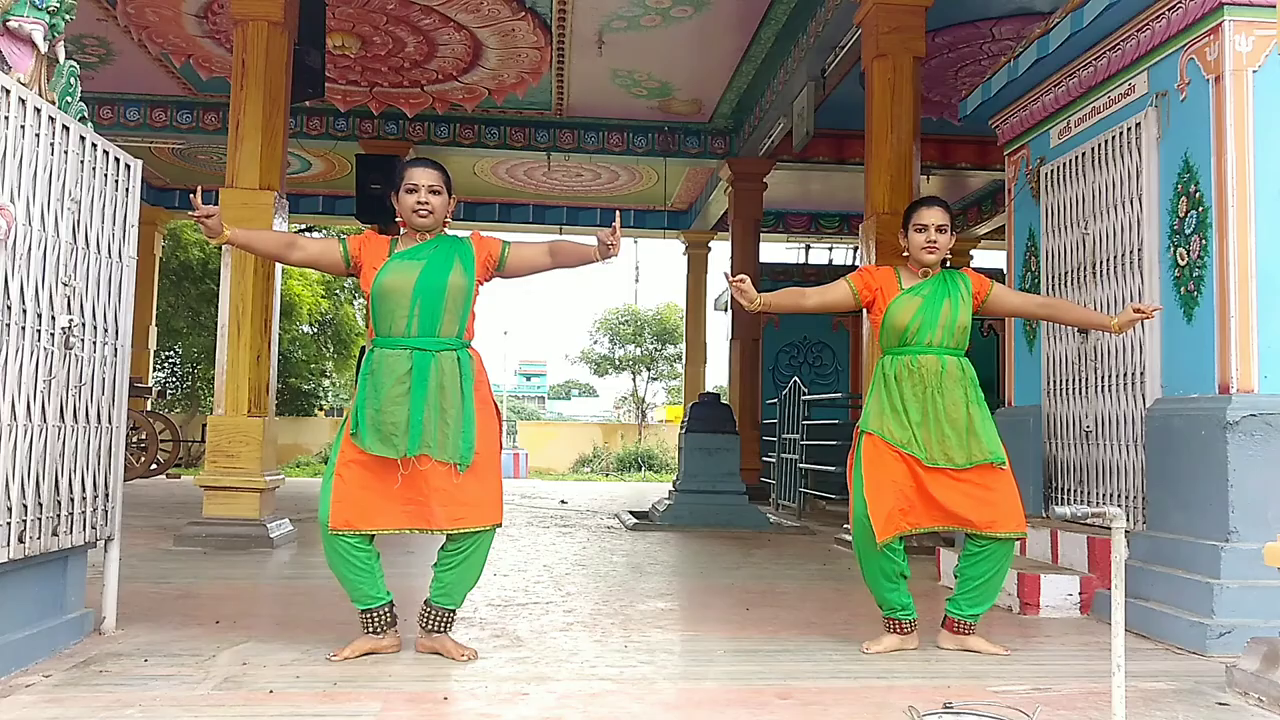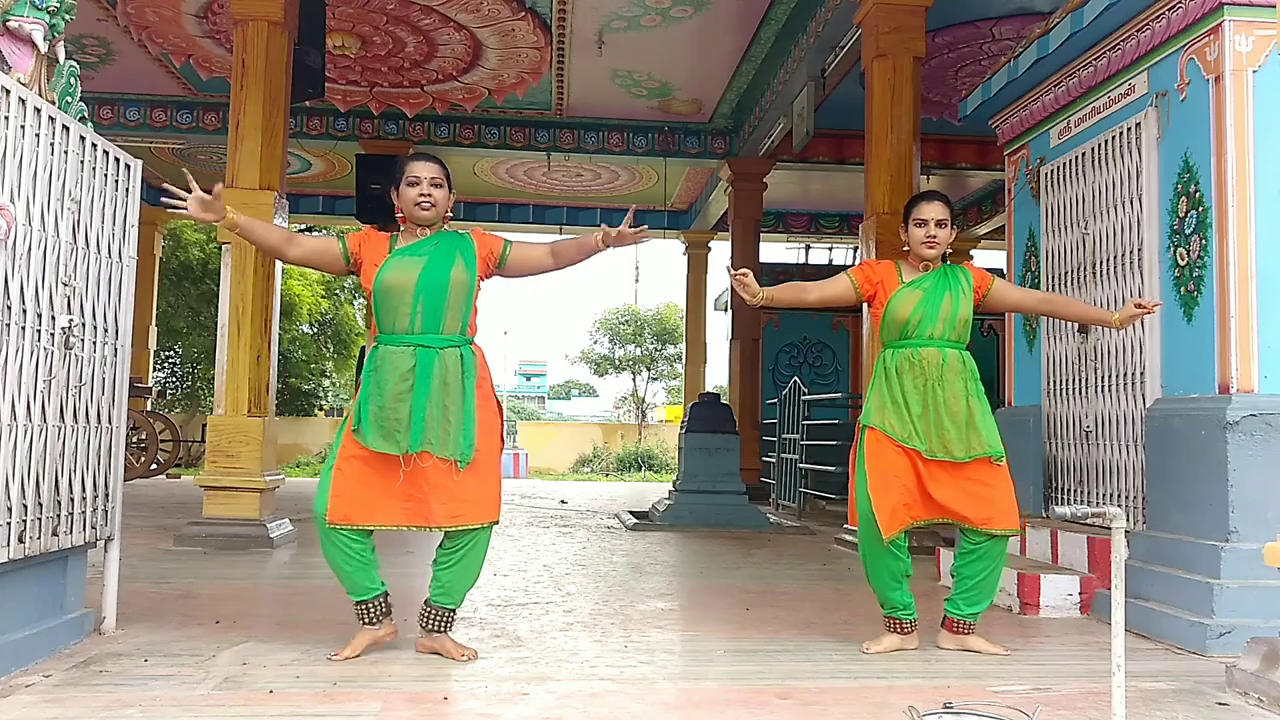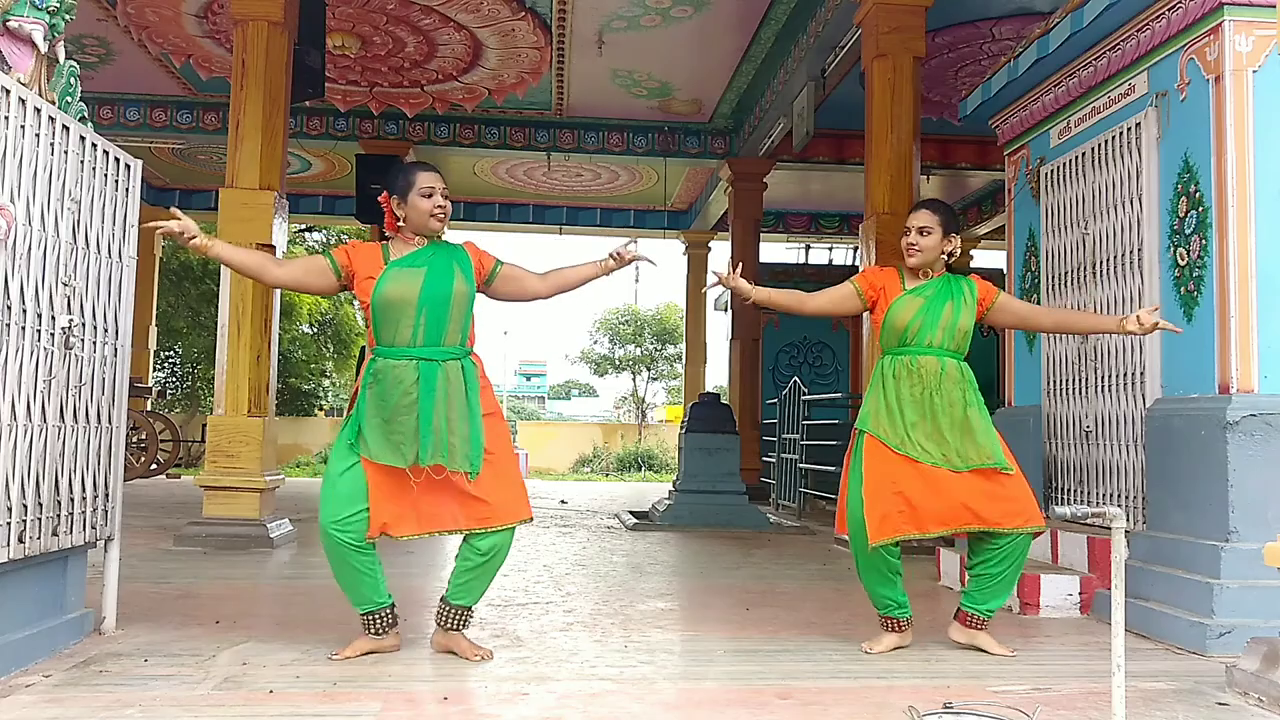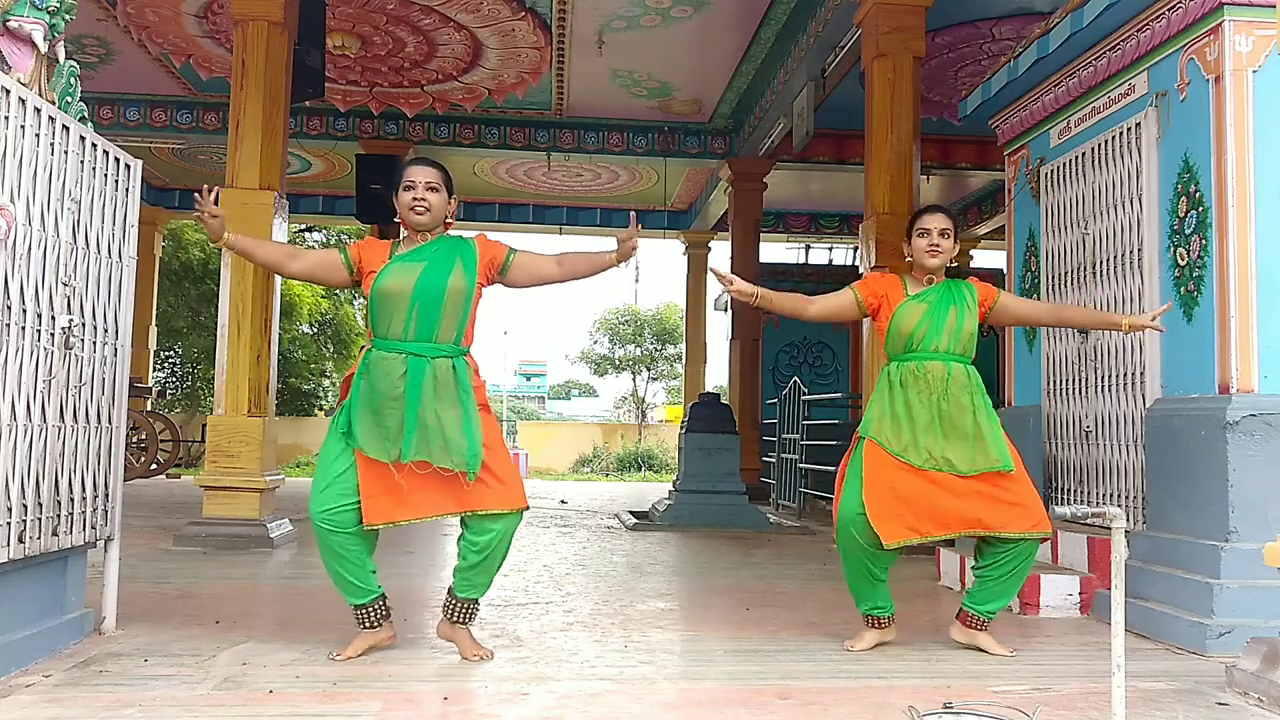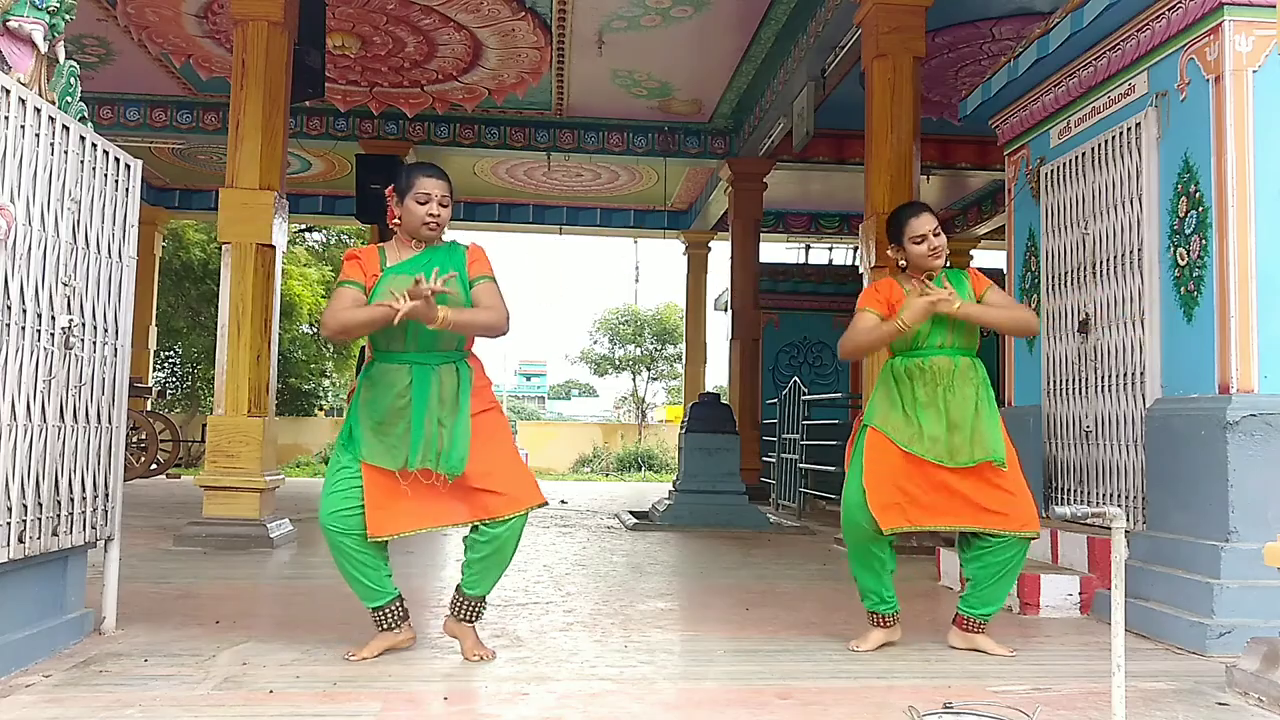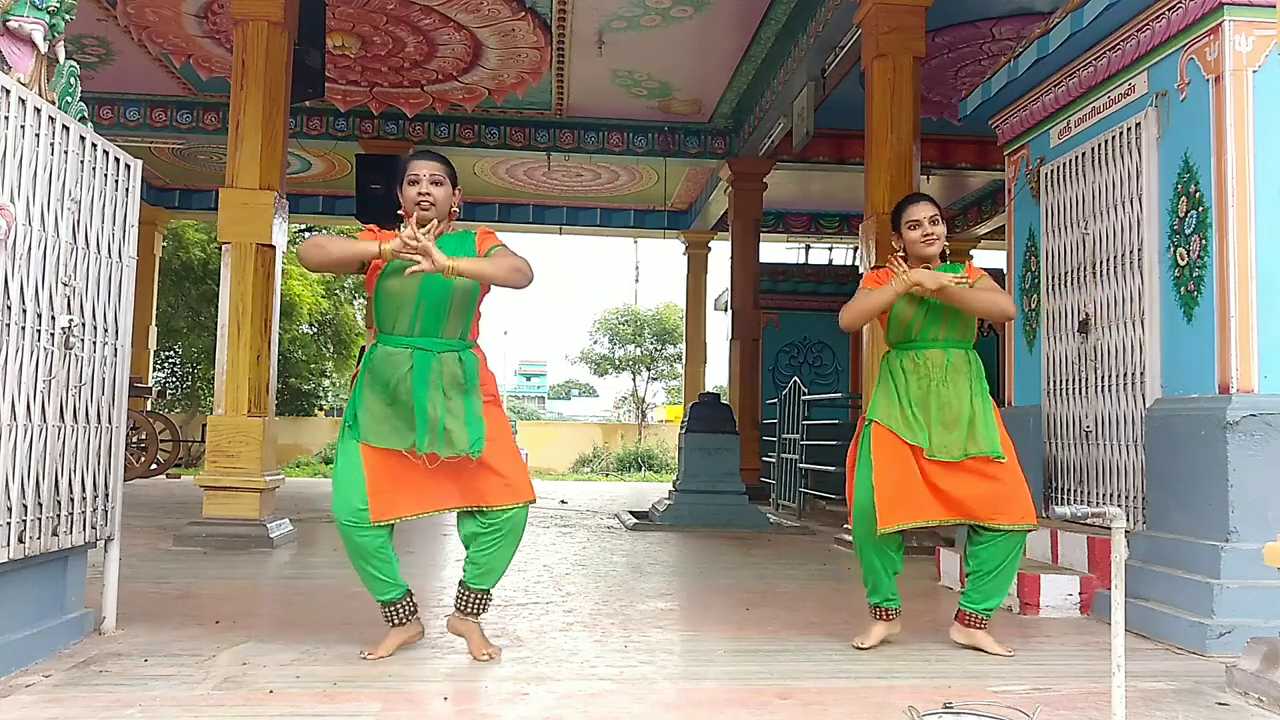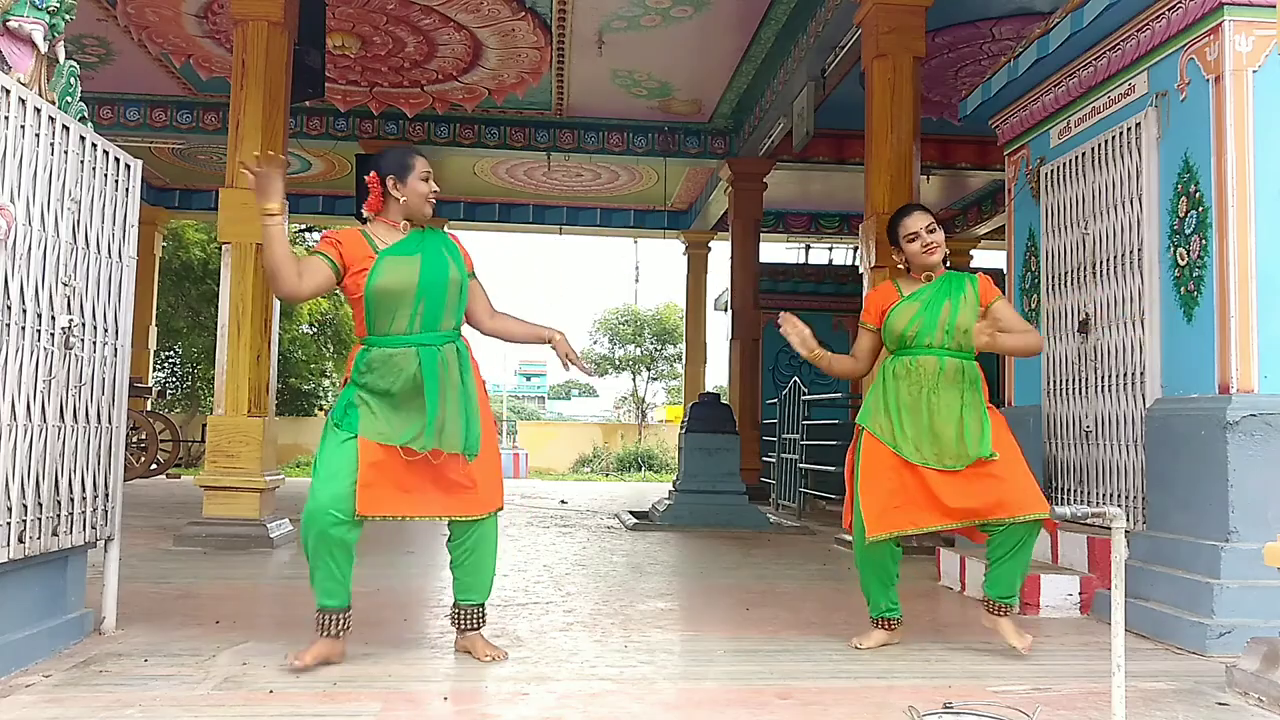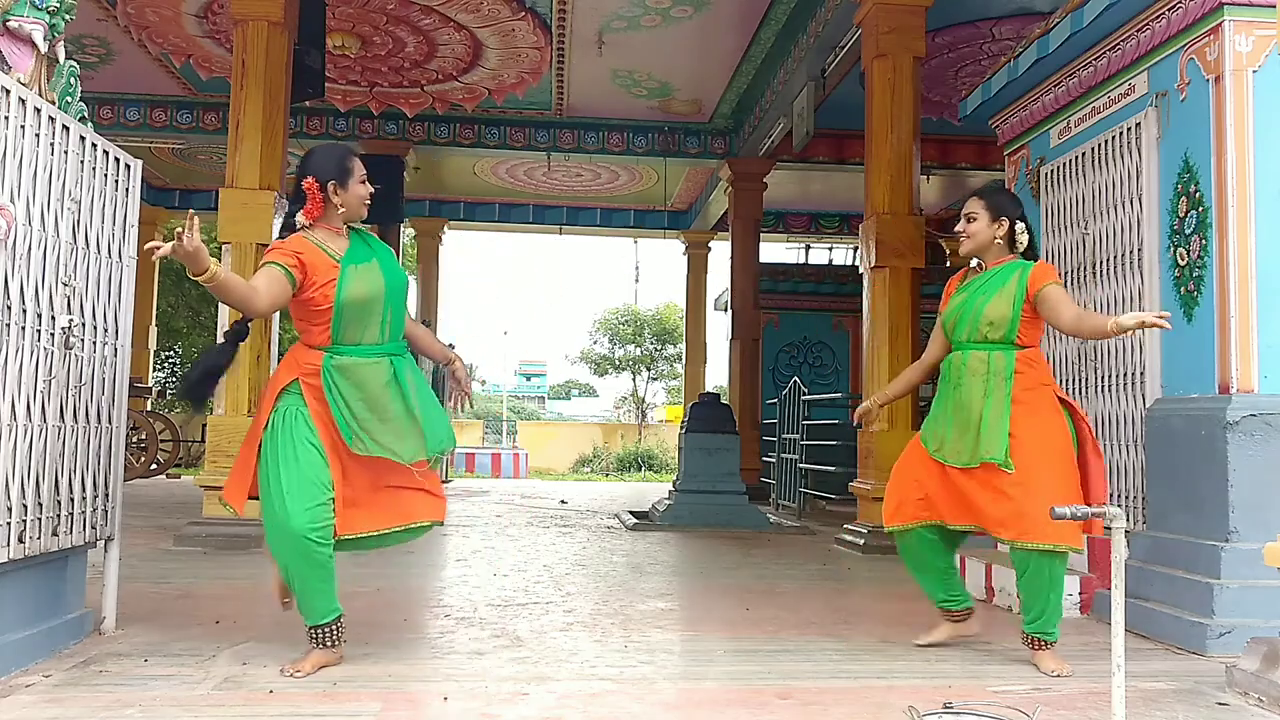
dt=0.4s
person 1, frame 1
left shoulder: (474, 251)
right shoulder: (369, 249)
left elbow: (548, 254)
right elbow: (294, 247)
left wrist: (595, 251)
right wrist: (227, 233)
left hip: (454, 396)
right hip: (384, 395)
left knee: (472, 514)
right knee: (342, 513)
left ankle: (435, 626)
right ankle: (379, 627)
person 1, frame 2
left shoulder: (475, 247)
right shoulder: (369, 246)
left elbow: (550, 254)
right elbow: (292, 245)
left wrist: (602, 240)
right wrist: (226, 217)
left hip: (457, 392)
right hip: (387, 392)
left knee: (468, 511)
right knee: (339, 507)
left ankle: (435, 626)
right ankle: (375, 618)
person 1, frame 3
left shoulder: (468, 258)
right shoulder: (361, 258)
left elbow: (538, 285)
right elbow: (277, 271)
left wrist: (605, 266)
right wrist: (205, 242)
left hip: (459, 401)
right hip: (385, 403)
left knee: (497, 518)
right knee: (340, 521)
left ankle: (450, 626)
right ankle: (380, 626)
person 1, frame 4
left shoulder: (477, 252)
right shoulder: (371, 254)
left elbow: (554, 268)
right elbow: (294, 261)
left wrist: (615, 256)
right wrist: (225, 235)
left hip: (450, 396)
right hip: (376, 396)
left knee: (499, 508)
right knee: (331, 510)
left ankle: (456, 619)
right ankle: (374, 622)
person 1, frame 5
left shoulder: (468, 258)
right shoulder: (363, 261)
left elbow: (497, 321)
right elbow: (332, 327)
left wrist: (434, 316)
right wrist: (395, 306)
left hip: (458, 401)
right hip: (383, 405)
left knee: (509, 508)
right knee: (340, 515)
left ankle: (463, 615)
right ankle: (393, 623)
person 1, frame 6
left shoulder: (478, 243)
right shoulder: (378, 244)
left elbow: (522, 274)
right elbow: (310, 253)
left wrist: (445, 262)
right wrist: (391, 247)
left hip: (458, 390)
right hip: (385, 391)
left knee: (505, 501)
right knee: (354, 509)
left ankle: (468, 611)
right ankle: (403, 619)
person 1, frame 7
left shoulder: (448, 247)
right shoulder: (346, 245)
left elbow: (486, 317)
right elbow: (289, 286)
left wrist: (550, 335)
right wrist: (271, 209)
left hip: (450, 389)
right hip: (375, 391)
left knee: (474, 505)
right knee: (326, 508)
left ankle: (469, 627)
right ankle: (331, 630)
person 1, frame 8
left shoulder: (372, 246)
right shoulder: (296, 253)
left elbow: (399, 319)
right elbow: (254, 299)
left wrist: (449, 356)
right wrist: (199, 260)
left hip: (385, 398)
right hip: (319, 398)
left knee: (417, 510)
right knee: (301, 522)
left ankle: (303, 560)
right ankle: (326, 639)
person 2, frame 1
left shoulder: (968, 285)
right shoulder: (876, 280)
left elbow: (1040, 305)
right elbow: (810, 297)
left wrist: (1113, 322)
right wrist: (759, 301)
left hip: (957, 414)
right hip: (894, 413)
left knee: (996, 518)
right knee: (874, 518)
left ankle: (960, 625)
right ankle: (900, 624)
person 2, frame 2
left shoulder: (970, 279)
right shoulder: (877, 274)
left elbow: (1042, 301)
right elbow: (812, 292)
left wrist: (1114, 318)
right wrist: (761, 295)
left hip: (957, 407)
right hip: (895, 407)
left knee: (988, 514)
right knee: (880, 513)
left ankle: (960, 625)
right ankle: (900, 624)
person 2, frame 3
left shoulder: (972, 291)
right shoulder: (879, 281)
left elbow: (1046, 318)
right elbow: (812, 302)
left wrist: (1123, 323)
right wrist: (751, 292)
left hip: (955, 415)
right hip: (892, 415)
left knee: (1014, 516)
right knee: (869, 518)
left ankle: (971, 620)
right ankle: (895, 623)
person 2, frame 4
left shoulder: (973, 294)
right shoulder: (881, 288)
left elbow: (1049, 312)
right elbow: (811, 307)
left wrist: (1122, 321)
right wrist: (754, 293)
left hip: (965, 421)
right hip: (898, 419)
left knee: (1022, 521)
right knee: (857, 519)
left ankle: (973, 620)
right ankle: (878, 620)
person 2, frame 5
left shoulder: (970, 281)
right shoulder: (883, 293)
left elbow: (1029, 324)
right elbow: (848, 349)
left wrist: (958, 309)
right wrist: (907, 319)
left hip: (967, 411)
right hip: (901, 409)
left knee: (1008, 516)
right knee: (861, 509)
left ankle: (969, 624)
right ankle: (883, 618)
person 2, frame 6
left shoulder: (966, 274)
right shoulder: (882, 279)
left elbow: (1007, 310)
right elbow: (847, 319)
left wrist: (932, 288)
right wrist: (908, 283)
left hip: (964, 404)
right hip: (899, 404)
left knee: (1005, 509)
right knee: (874, 505)
left ankle: (971, 620)
right ankle: (885, 611)
person 2, frame 7
left shoulder: (977, 286)
right shoulder: (883, 295)
left elbow: (1031, 340)
right elbow: (857, 366)
left wrist: (992, 340)
right wrist: (814, 351)
left hip: (962, 410)
right hip: (893, 413)
left knee: (1018, 507)
right knee: (878, 518)
left ankle: (999, 606)
right ankle: (885, 620)
person 2, frame 8
left shoulder: (1033, 274)
right shoulder: (956, 285)
left elbow: (1071, 320)
right elbow: (931, 357)
left wrist: (1119, 324)
right wrist: (880, 398)
left hip: (1018, 408)
right hip: (958, 411)
left knee: (1033, 520)
right knee: (914, 509)
left ankle: (1041, 639)
right ankle: (957, 613)
